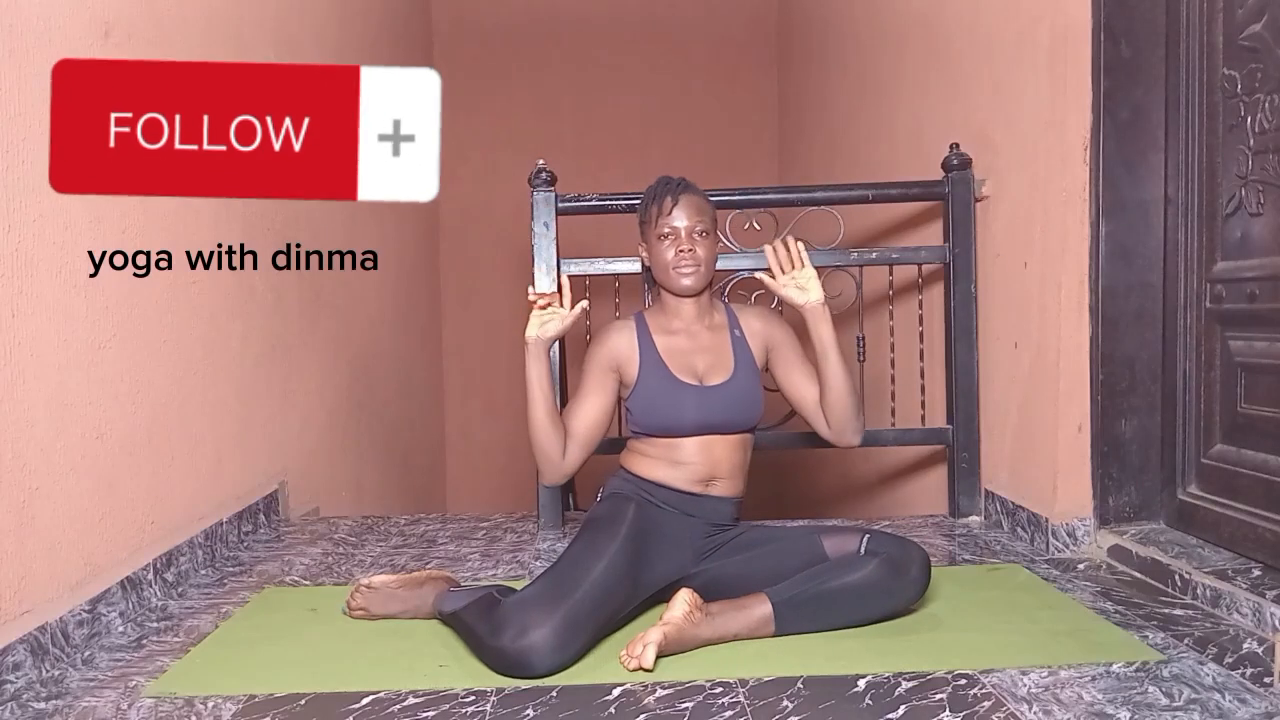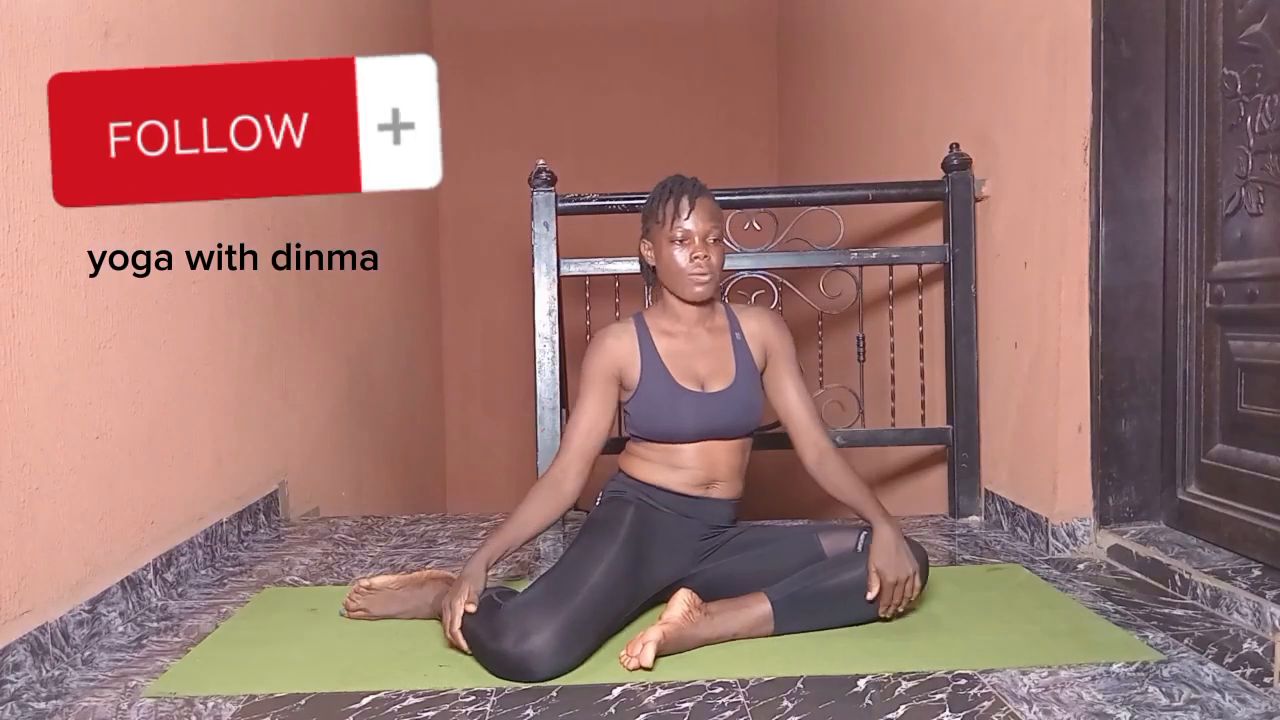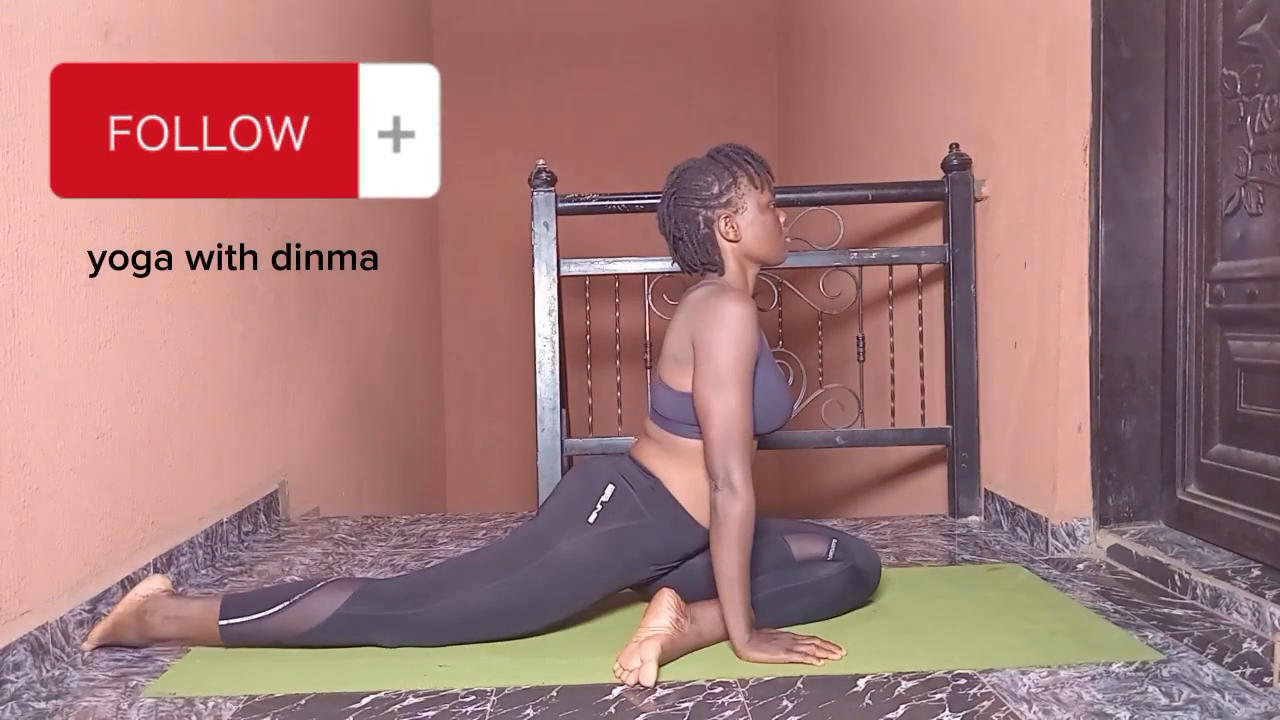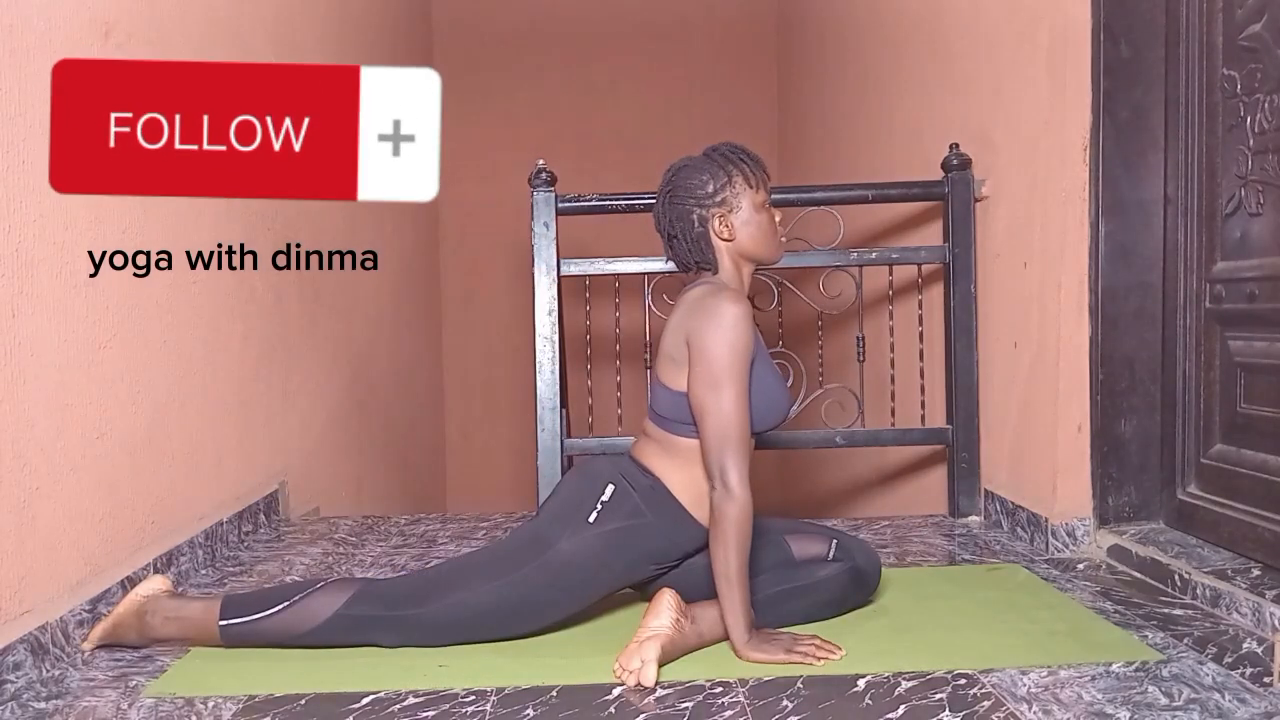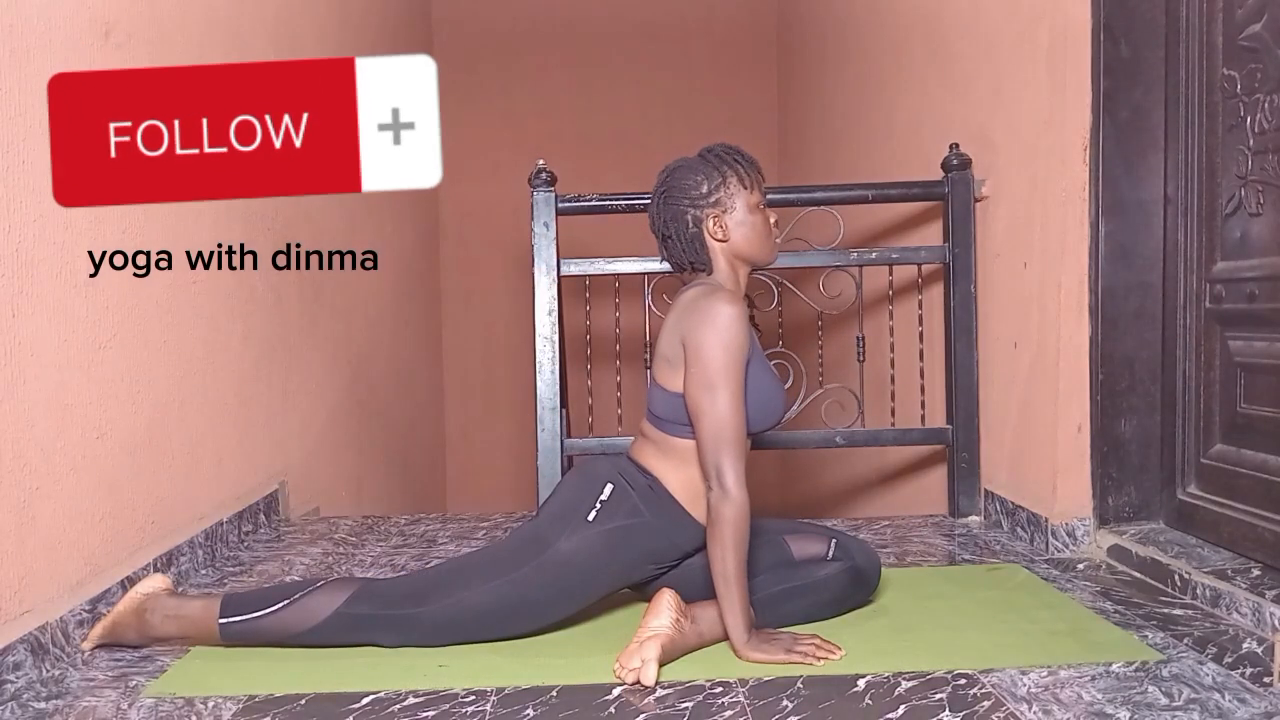
dt=1s
person 1, frame 1
left shoulder: (760, 329)
right shoulder: (620, 342)
left elbow: (845, 430)
right elbow: (556, 465)
left wrist: (817, 315)
right wrist: (537, 348)
left hip: (720, 537)
right hip: (637, 517)
left knee: (902, 565)
right knee: (528, 646)
left ankle: (701, 621)
right ankle: (441, 595)
person 1, frame 2
left shoulder: (759, 331)
right shoulder: (619, 346)
left elbow: (817, 449)
right elbow: (564, 475)
left wrist: (885, 526)
right wrist: (482, 559)
left hip: (720, 536)
right hip: (634, 521)
left knee: (896, 566)
right knee: (527, 648)
left ankle: (699, 621)
right ankle: (438, 594)
person 1, frame 3
left shoulder: (719, 304)
right shoulder: (726, 310)
right elbow: (730, 484)
right wrist: (744, 631)
left hip: (661, 530)
right hip: (618, 517)
left knee: (852, 564)
right knee: (402, 607)
left ankle: (683, 618)
right ankle: (167, 615)
person 1, frame 4
left shoulder: (716, 303)
right shoulder: (721, 311)
right elbow: (729, 483)
right wrist: (744, 632)
left hip: (660, 530)
right hip: (616, 518)
left knee: (852, 564)
right knee: (401, 609)
left ankle: (684, 617)
right ankle: (166, 616)
person 1, frame 5
left shoulder: (713, 305)
right shoulder: (716, 312)
right elbow: (725, 484)
right wrist: (743, 632)
left hip: (659, 531)
right hip: (613, 518)
left knee: (851, 565)
right knee: (401, 608)
left ankle: (684, 617)
right ankle: (167, 616)
